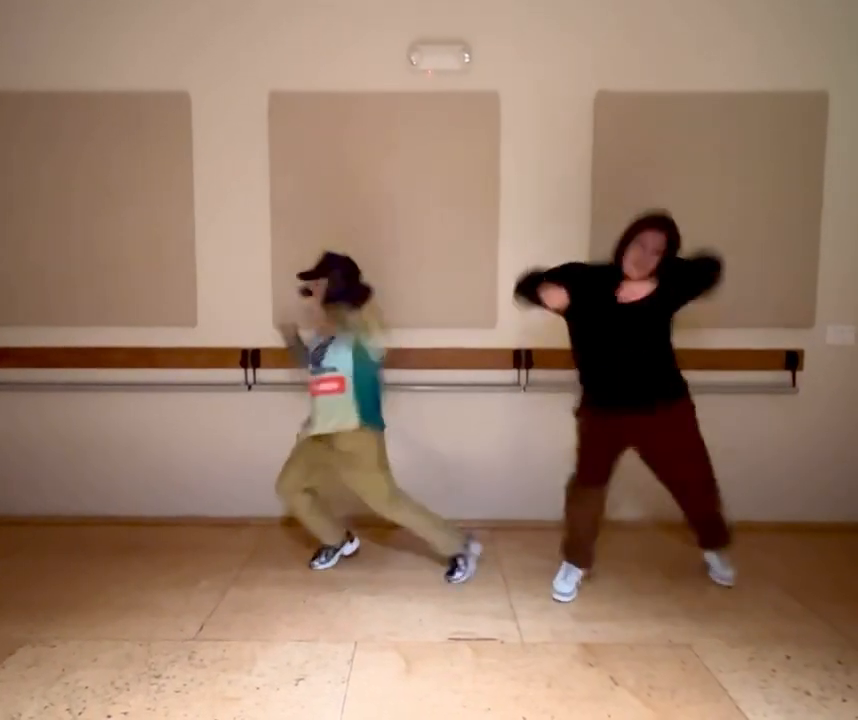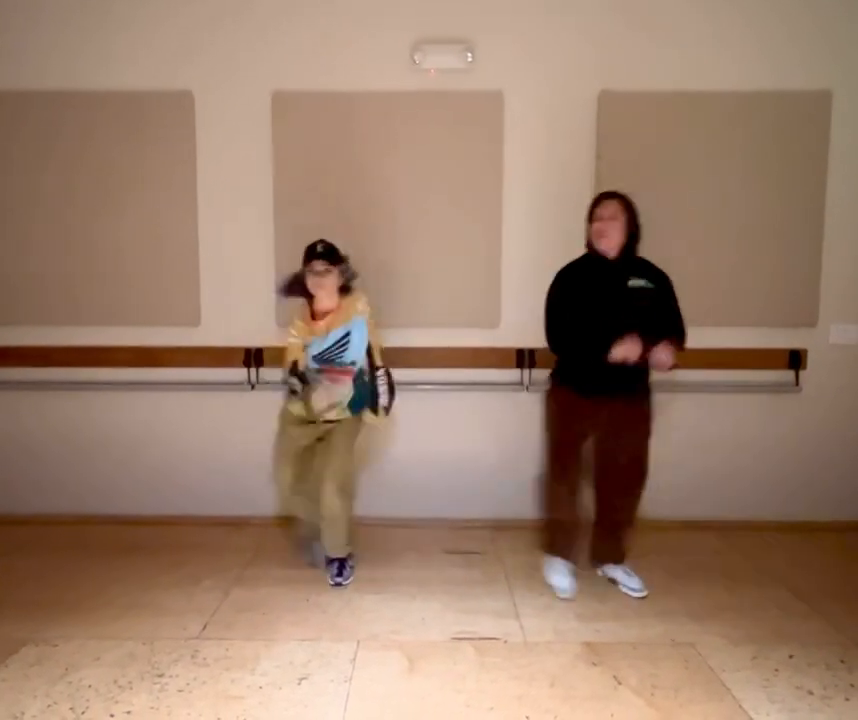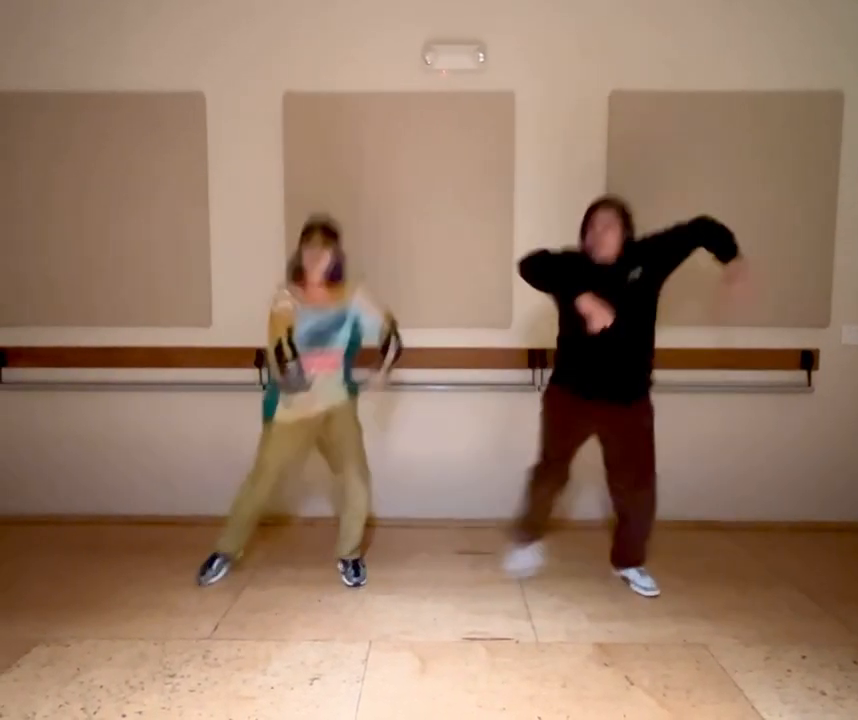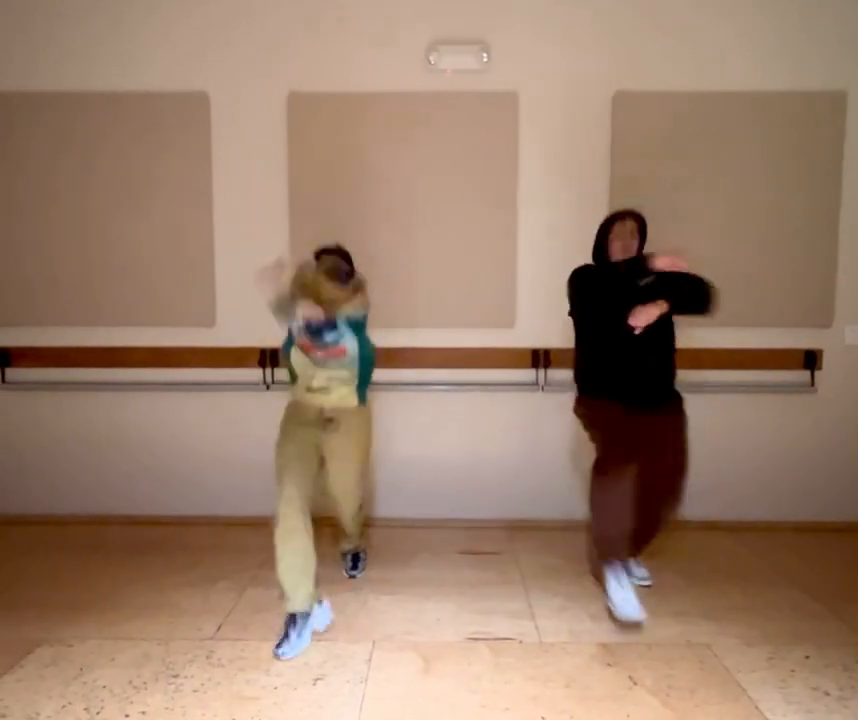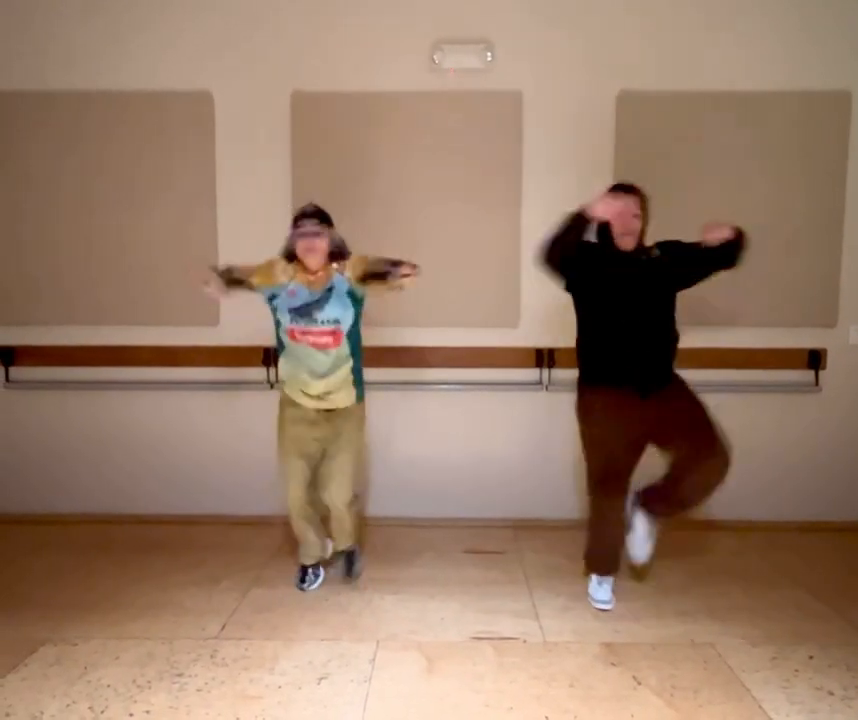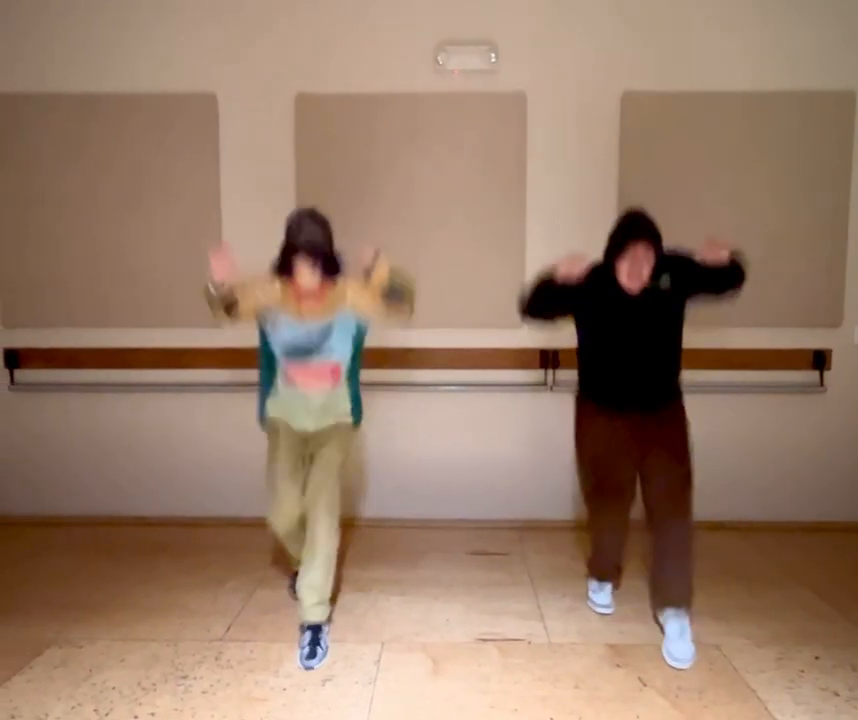
dt=0.4s
person 1, frame 1
left shoulder: (664, 284)
right shoulder: (586, 281)
left elbow: (708, 269)
right elbow: (527, 285)
left wrist: (653, 284)
right wrist: (546, 293)
left hip: (663, 407)
right hip: (603, 408)
left knee: (694, 480)
right knee: (588, 484)
left ankle: (714, 547)
right ankle: (574, 563)
person 1, frame 2
left shoulder: (650, 278)
right shoulder: (572, 277)
left elbow: (671, 327)
right elbow: (558, 338)
left wrist: (666, 349)
right wrist: (609, 349)
left hip: (628, 395)
right hip: (573, 393)
left knee: (622, 481)
right knee: (564, 472)
left ankle: (610, 559)
right ankle: (559, 554)
person 1, frame 3
left shoulder: (649, 258)
right shoulder: (573, 266)
left elbow: (701, 229)
right elbow: (533, 266)
left wrist: (731, 258)
right wrist: (581, 299)
left hip: (629, 398)
right hip: (572, 394)
left knee: (636, 482)
right knee: (551, 471)
left ankle: (629, 562)
right ankle: (527, 539)
person 1, frame 4
left shoulder: (665, 274)
right shoulder: (585, 279)
left elbow: (702, 298)
right elbow: (594, 303)
left wrist: (662, 305)
right wrist: (650, 270)
left hip: (661, 401)
right hip: (607, 401)
left knee: (663, 487)
right knee: (617, 465)
left ankle: (628, 550)
right ankle: (612, 564)
person 1, frame 5
left shoulder: (665, 259)
right shoulder: (587, 262)
left elbow: (721, 257)
right elbow: (557, 253)
left wrist: (727, 237)
right wrist: (589, 217)
left hip: (663, 387)
right hip: (605, 394)
left knee: (709, 459)
right knee: (609, 486)
left ankle: (645, 508)
right ankle: (601, 572)
person 1, frame 6
left shoulder: (675, 273)
right shoulder: (589, 287)
left elbow: (726, 282)
right elbow: (533, 309)
left wrist: (725, 261)
right wrist: (556, 278)
left hip: (662, 410)
right hip: (603, 412)
left knee: (672, 499)
right knee: (608, 499)
left ankle: (674, 610)
right ankle: (602, 579)
person 2, frame 1
left shoulder: (360, 321)
right shoulder: (323, 326)
left elbow: (373, 350)
right wrist: (295, 343)
left hip: (355, 431)
right hip: (319, 431)
left knee: (385, 498)
right knee: (290, 486)
left ankle: (458, 548)
right ankle: (338, 540)
person 2, frame 2
left shoulder: (359, 307)
right shoulder: (300, 321)
left elbow: (374, 354)
right elbow: (292, 369)
left wrist: (383, 392)
right wrist: (303, 391)
left hip: (344, 414)
right hip: (300, 413)
left knee: (332, 485)
right knee: (288, 482)
left ankle: (338, 554)
right ankle: (313, 529)
person 2, frame 3
left shoulder: (352, 299)
right shoulder: (286, 300)
left elbow: (385, 327)
right elbow: (274, 350)
left wrist: (386, 359)
right wrist: (290, 374)
left hip: (336, 408)
right hip: (289, 411)
left knee: (356, 485)
right knee: (259, 486)
left ankle: (349, 555)
right ankle: (226, 552)
person 2, frame 4
left shoulder: (354, 298)
right shoulder: (303, 306)
left elbow: (341, 293)
left hip: (346, 412)
right hip: (302, 412)
left knee: (347, 495)
right knee: (291, 501)
left ankle: (352, 546)
right ankle: (301, 609)
person 2, frame 5
left shoulder: (347, 274)
right shoulder: (280, 275)
left elbow: (388, 275)
right elbow: (238, 278)
left wrist: (390, 272)
right wrist: (224, 277)
left hip: (343, 403)
right hip: (295, 402)
left knee: (337, 490)
right knee: (296, 489)
left ankle: (346, 544)
right ankle: (312, 555)
person 2, frame 6
left shoulder: (351, 297)
right shoulder: (270, 295)
left elbow: (403, 305)
right elbow: (230, 308)
left wrist: (384, 277)
right wrist: (219, 285)
left hip: (334, 425)
right hip: (285, 423)
left knee: (321, 510)
right knee: (282, 516)
left ankle: (314, 618)
right ankle: (304, 563)
